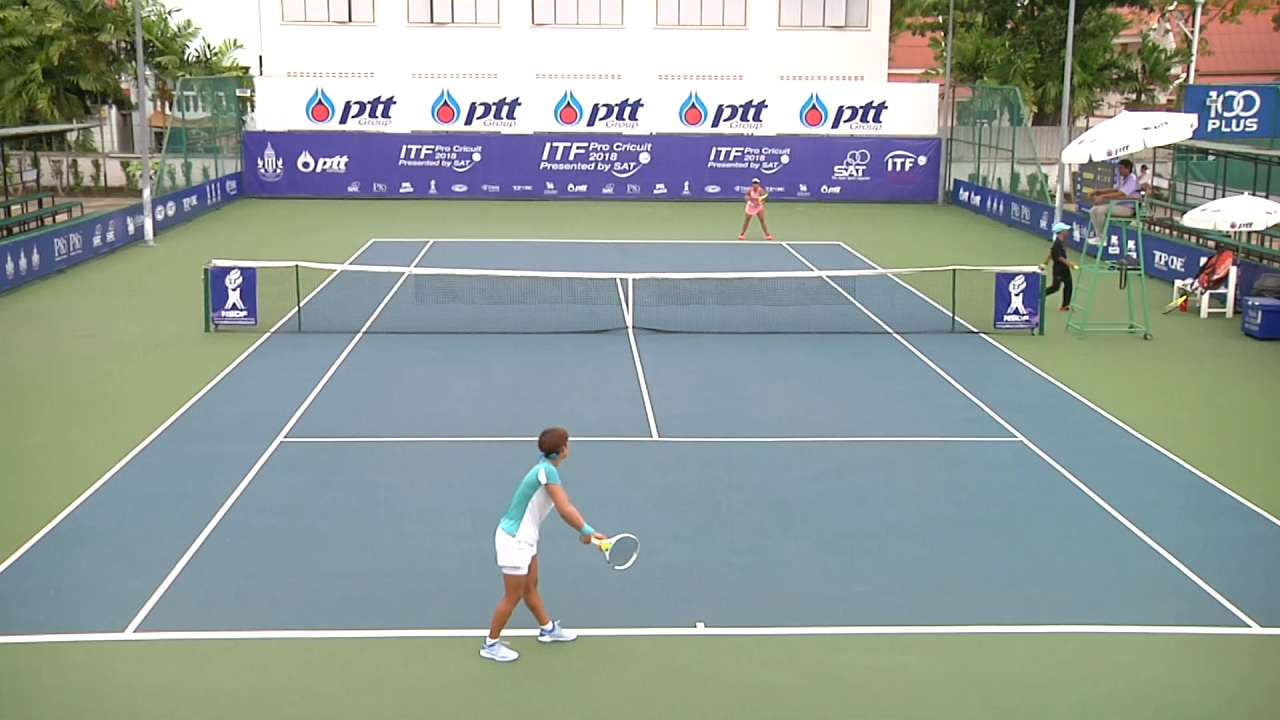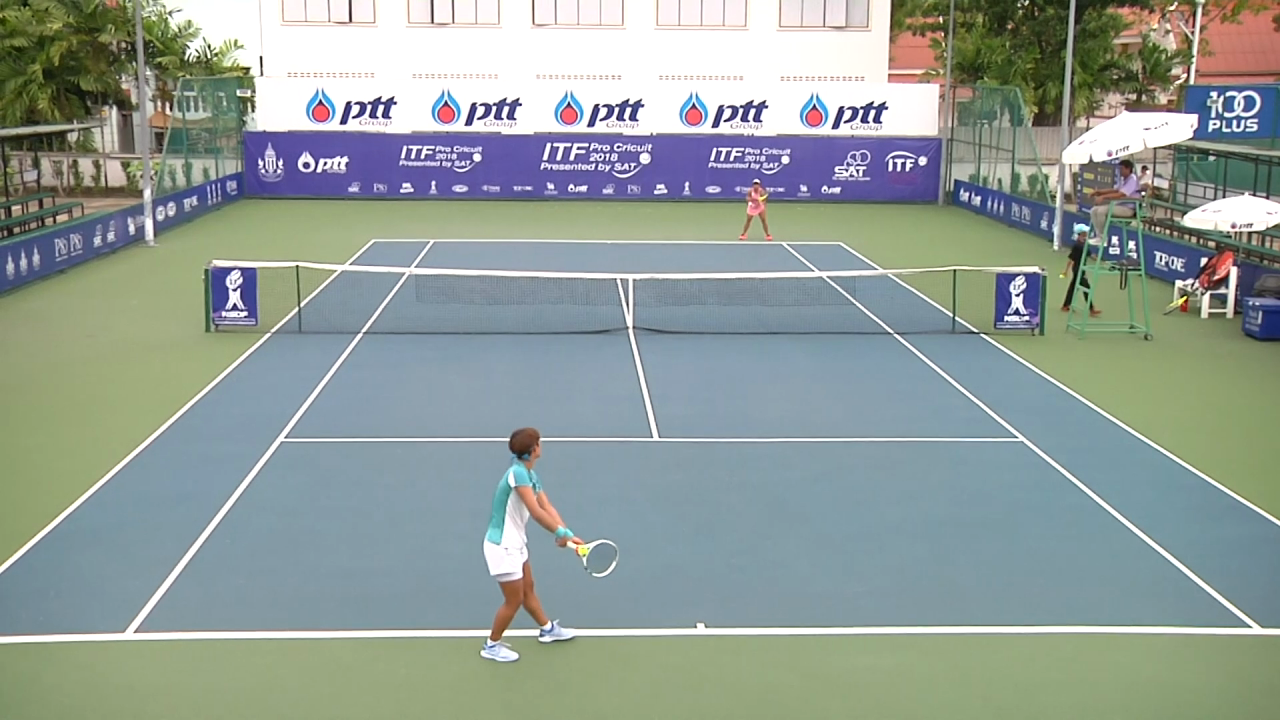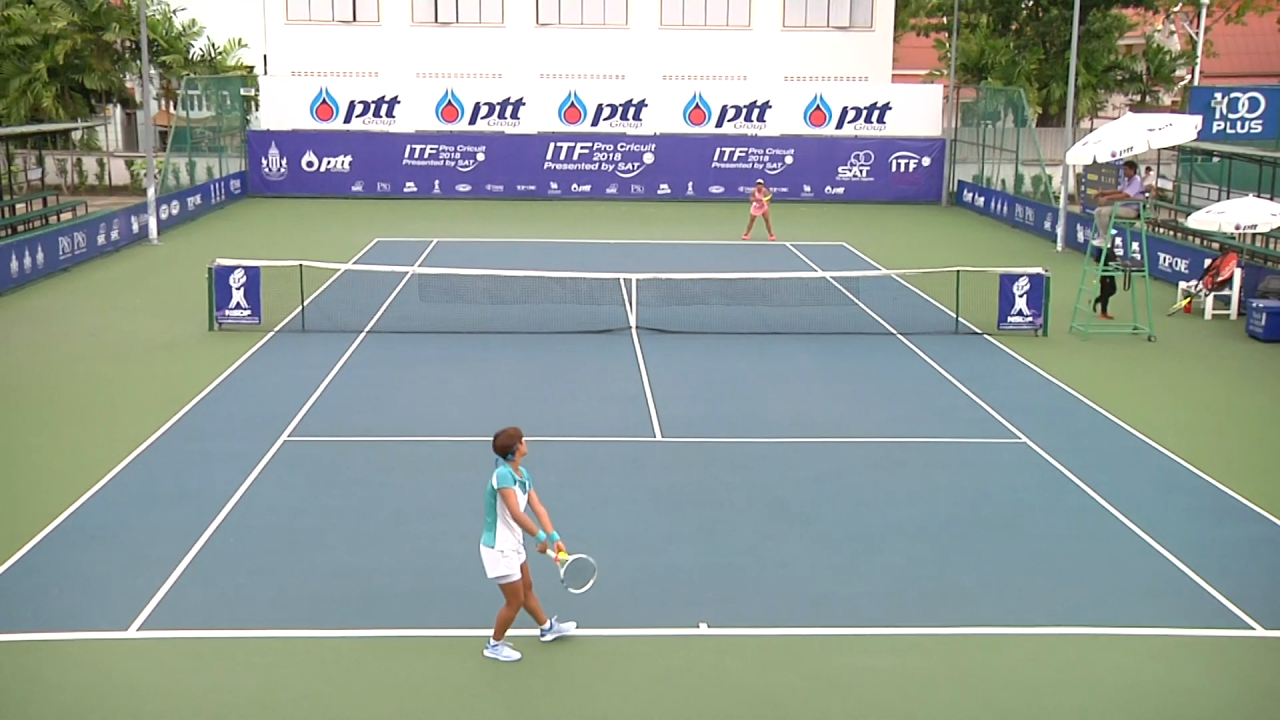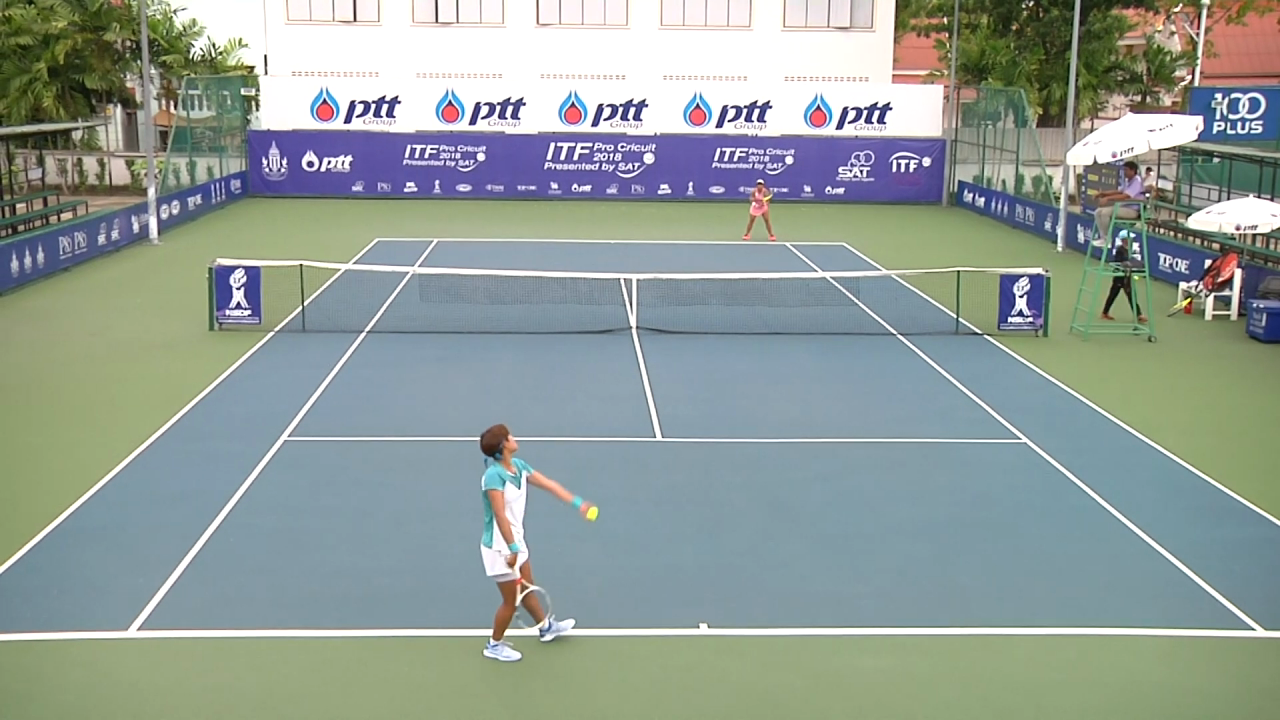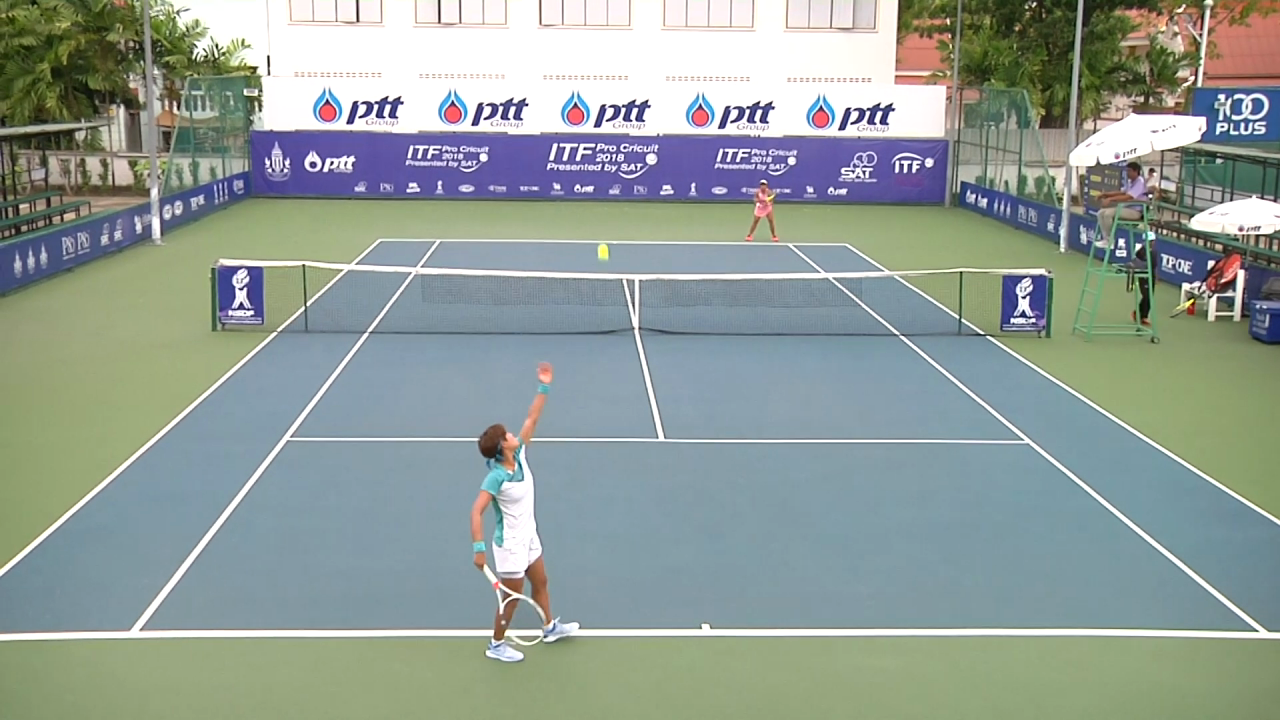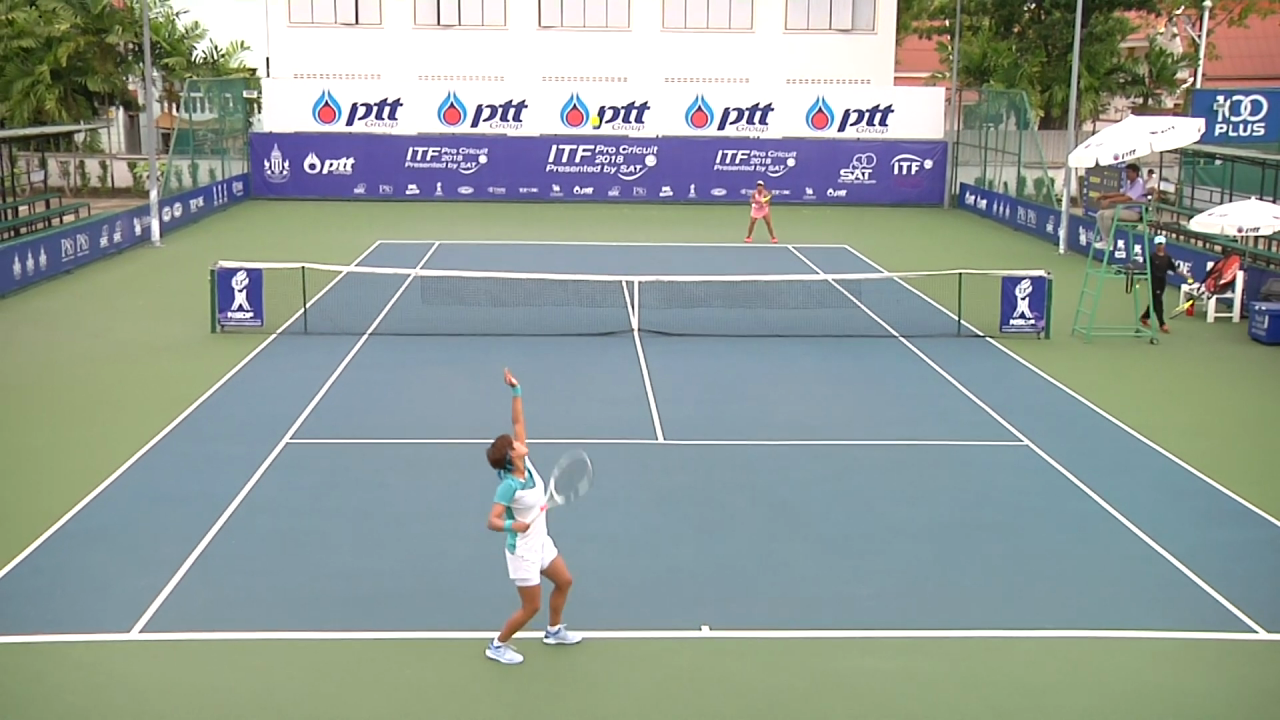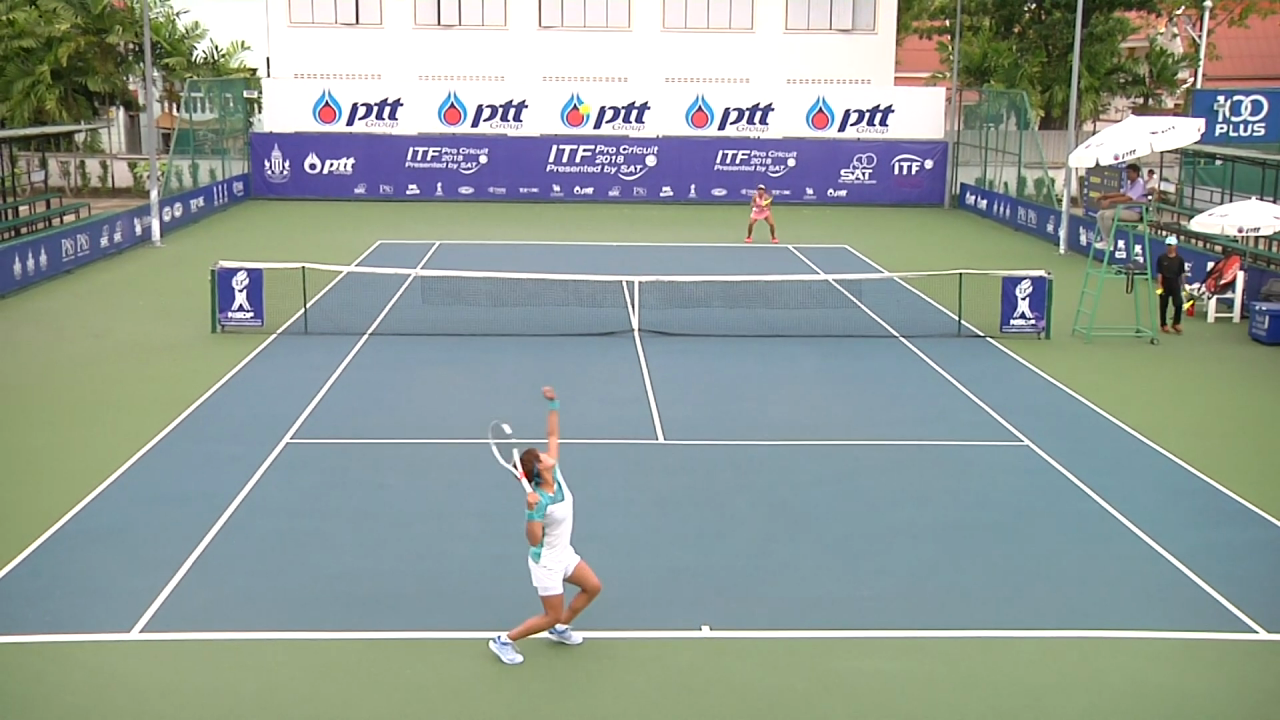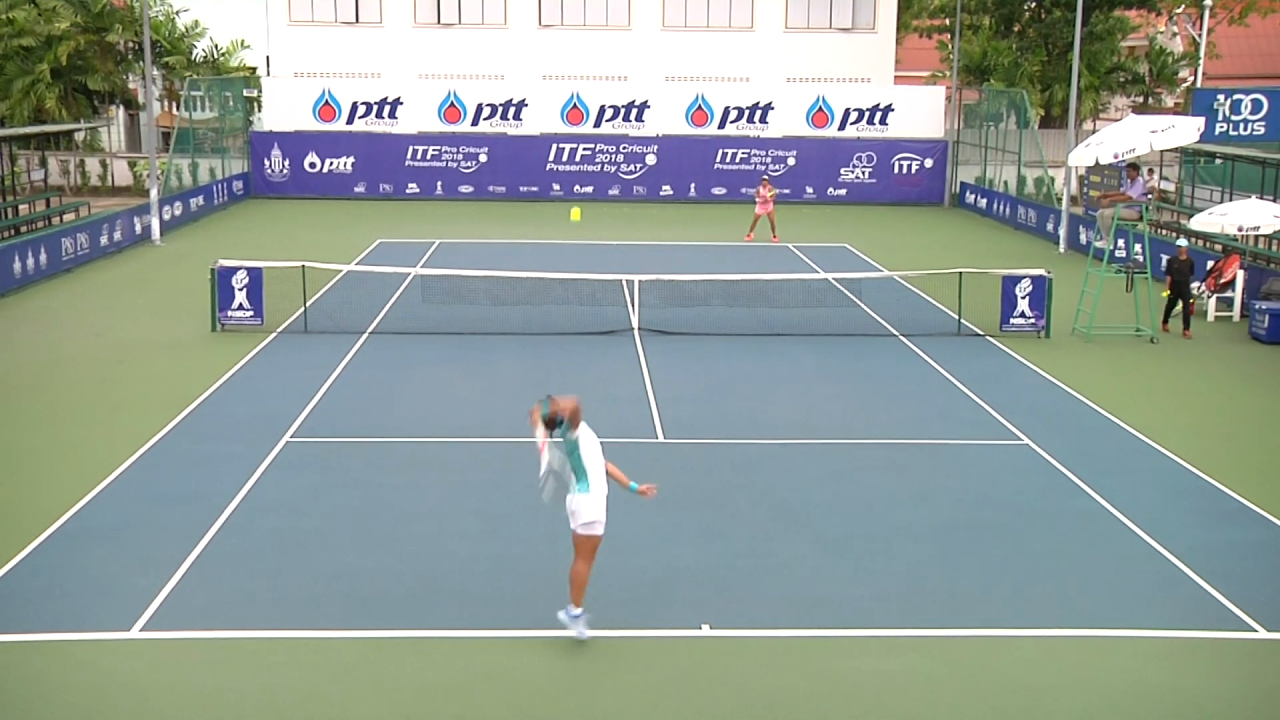
dt=0.3s
person 1, frame 1
left shoulder: (548, 469)
right shoulder: (548, 471)
left elbow: (567, 507)
right elbow: (564, 511)
left wrist: (589, 531)
right wrist: (585, 531)
left hip: (524, 538)
right hip: (514, 539)
left knee: (530, 586)
right knee: (513, 595)
left ankle: (548, 629)
right ankle: (491, 644)
person 1, frame 2
left shoulder: (531, 475)
right shoulder: (517, 473)
left elbow: (547, 507)
right elbow: (535, 511)
left wrist: (568, 534)
right wrist: (560, 533)
left hip: (515, 543)
right hip: (502, 546)
left knee: (528, 589)
right knee: (514, 600)
left ankle: (547, 629)
right ankle: (492, 645)
person 1, frame 3
left shoulder: (523, 473)
right shoulder: (502, 475)
left elbow: (538, 507)
right elbow: (516, 514)
left wrist: (554, 537)
right wrist: (541, 537)
left hip: (512, 545)
right hip: (499, 549)
left knee: (527, 588)
right knee: (515, 601)
left ankle: (547, 628)
right ankle: (494, 645)
person 1, frame 4
left shoulder: (520, 466)
right shoulder: (494, 476)
left elbow: (548, 484)
right elbow: (500, 516)
left wrist: (576, 502)
right wrist: (511, 549)
left hip: (516, 543)
right hip: (500, 548)
right knee: (511, 599)
left ankle: (546, 627)
right ankle: (494, 644)
person 1, frame 5
left shoulder: (518, 456)
right shoulder: (495, 478)
left elbow: (532, 418)
right elbow: (476, 513)
left wrist: (544, 387)
right wrist: (478, 549)
left hip: (529, 538)
right hip: (510, 546)
left knee: (540, 583)
right knee: (512, 599)
left ankle: (550, 629)
right ankle: (496, 645)
person 1, frame 6
left shoulder: (525, 464)
right shoulder: (508, 487)
left elbow: (518, 423)
right elbow: (492, 522)
left wrist: (515, 391)
right wrist: (513, 523)
left hip: (541, 544)
right hip: (522, 552)
left knee: (564, 582)
right knee: (531, 606)
left ankle: (554, 631)
right ankle: (498, 646)
person 1, frame 7
left shoulder: (554, 475)
right shoulder: (539, 499)
left elbow: (552, 435)
right elbow: (534, 540)
left wrist: (553, 405)
right wrist: (531, 512)
left hip: (564, 554)
right hip: (546, 562)
left knee: (593, 587)
right knee: (551, 616)
left ankle: (561, 629)
right ankle: (504, 641)
person 1, frame 8
left shoulder: (579, 432)
right shoulder: (574, 429)
left elbow: (606, 466)
right elbow: (572, 407)
left wrist: (634, 486)
right wrist: (546, 411)
left hip: (582, 500)
right hip: (589, 506)
left knee: (583, 559)
right knee: (584, 559)
left ankle: (574, 610)
right ankle: (575, 612)
